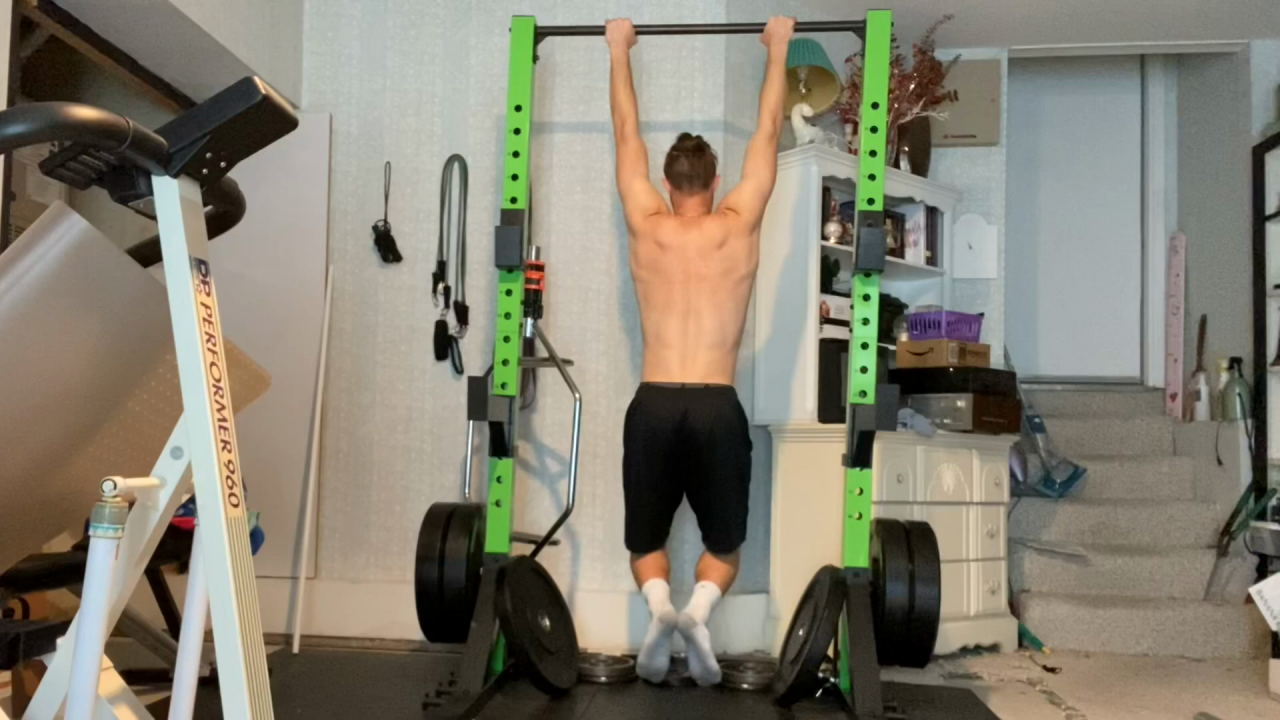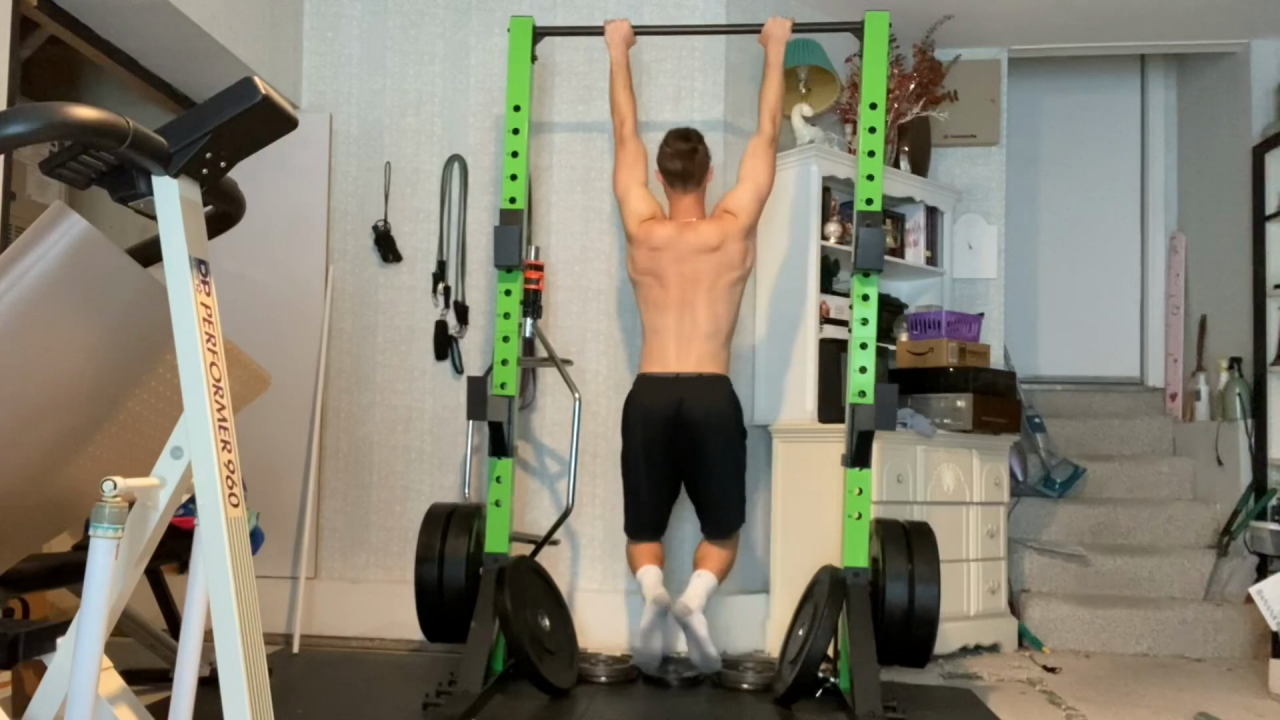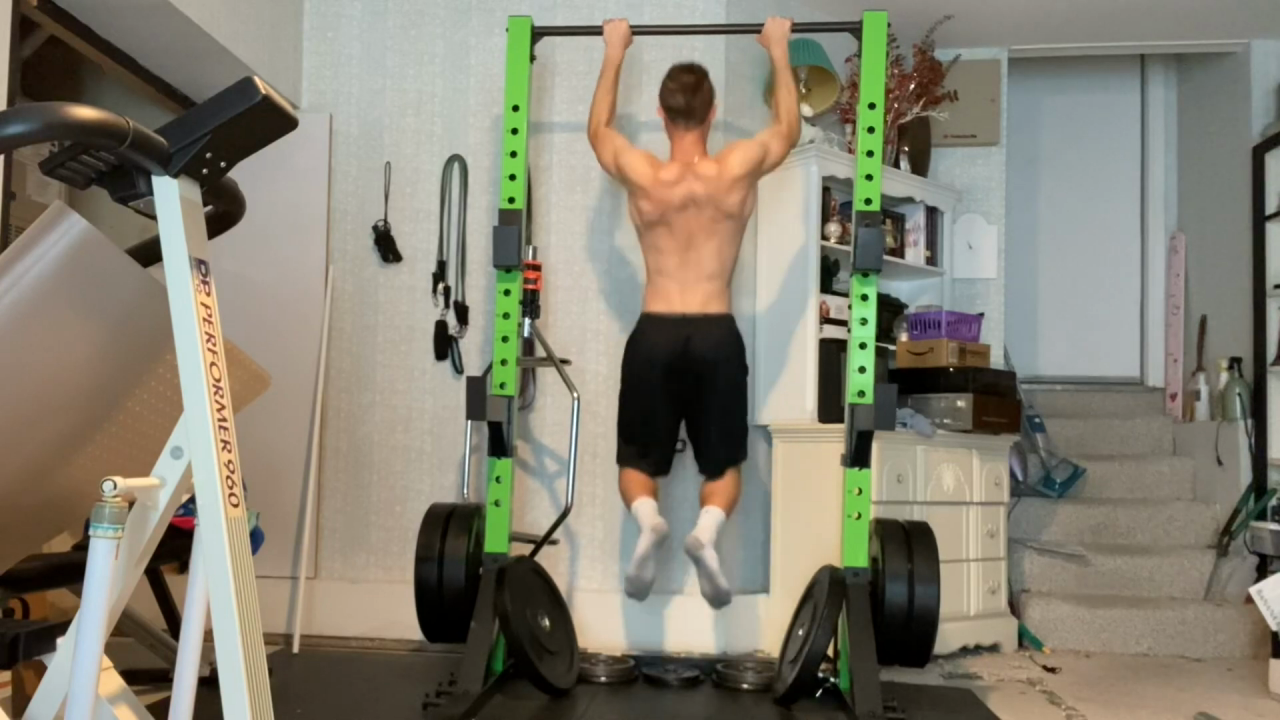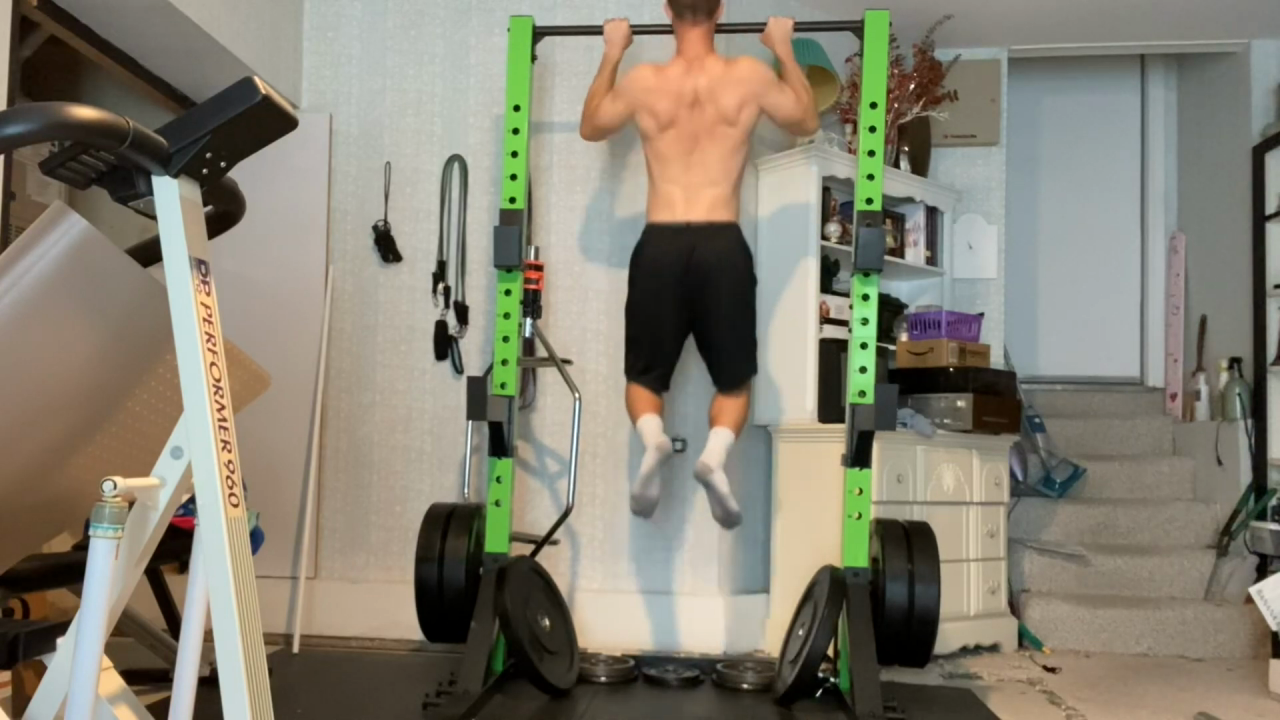
dt=0.4s
person 1, frame 1
left shoulder: (646, 229)
right shoulder: (739, 228)
left elbow: (627, 133)
right elbow: (766, 132)
left wrist: (619, 51)
right wrist: (777, 51)
left hip: (653, 407)
right hip: (717, 409)
left knee: (647, 541)
right knee: (723, 545)
left ankle: (660, 604)
right ankle: (699, 607)
person 1, frame 2
left shoulder: (640, 230)
right shoulder: (734, 228)
left elbow: (626, 136)
right elbow: (765, 136)
left wrist: (618, 51)
right wrist: (775, 51)
left hip: (650, 397)
right hip: (713, 399)
left knee: (643, 532)
right knee: (722, 533)
left ankle: (652, 590)
right ankle: (695, 596)
person 1, frame 3
left shoulder: (640, 174)
right shoulder: (739, 168)
left elbow: (596, 130)
right elbow: (790, 127)
left wrist: (613, 54)
right wrist: (778, 53)
left hip: (655, 335)
right hip: (715, 336)
left knee: (636, 461)
right knee: (723, 465)
left ankle: (648, 520)
right ankle: (705, 533)
person 1, frame 4
left shoulder: (642, 81)
right shoulder: (748, 74)
left elbow: (590, 127)
right elbow: (807, 121)
left wrist: (612, 55)
right wrist: (784, 51)
left hip: (660, 247)
right hip: (721, 247)
left knee: (643, 377)
right knee: (733, 381)
left ankle: (652, 440)
right ankle: (715, 454)
